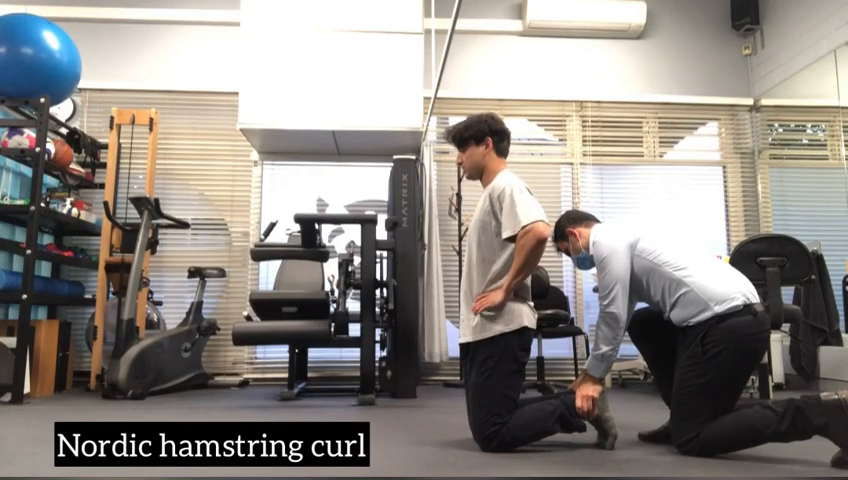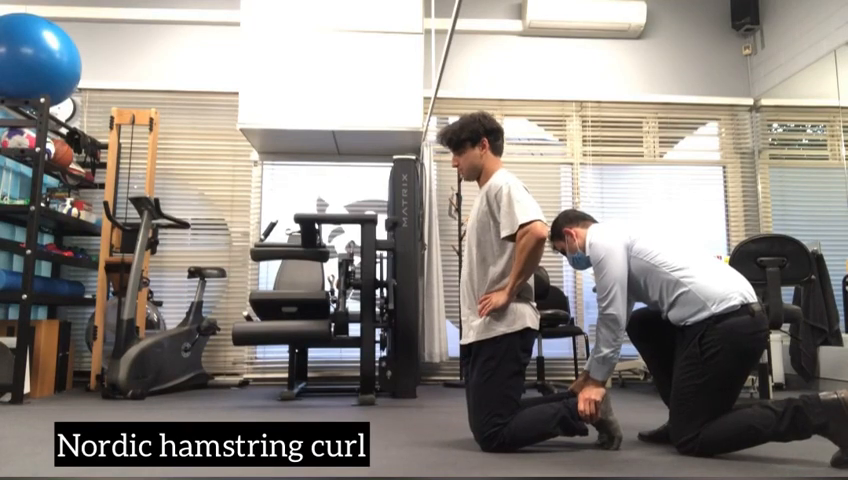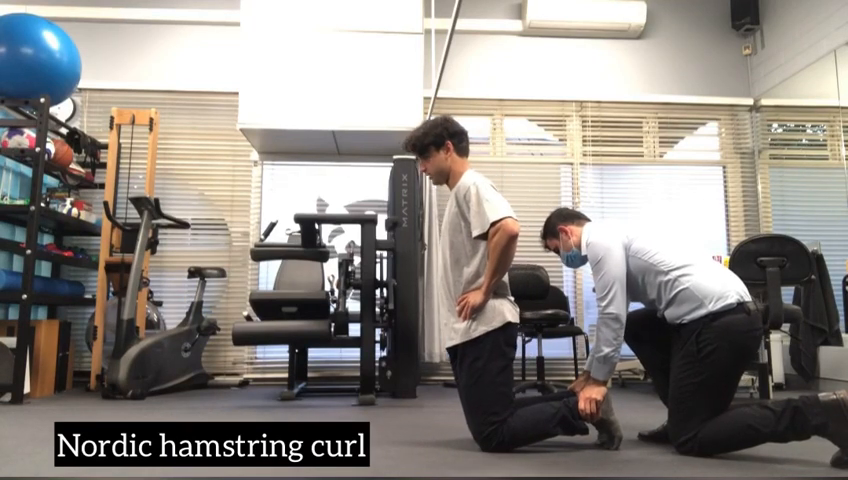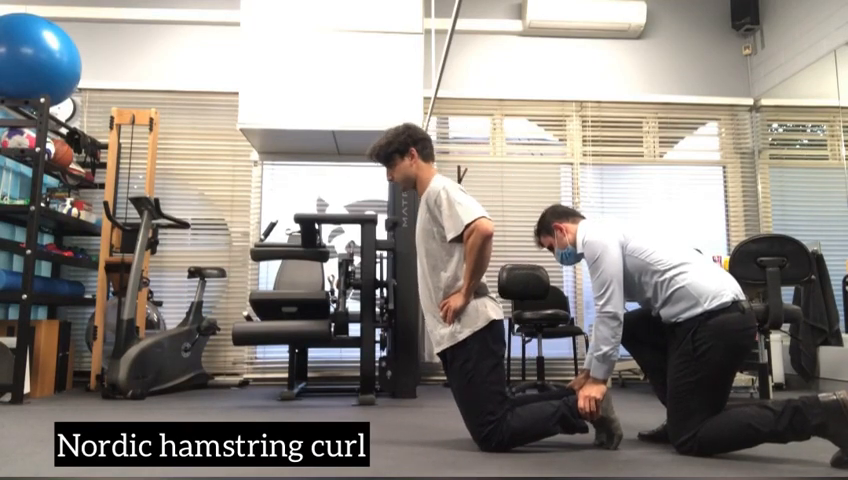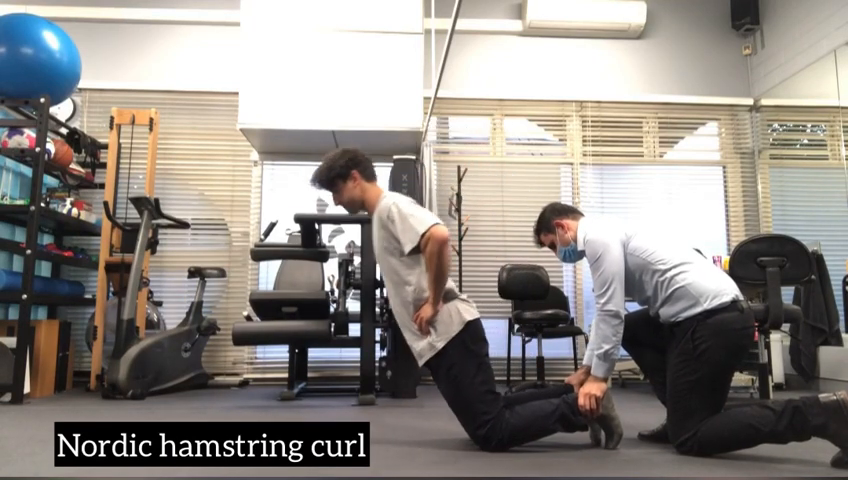
dt=1s
person 1, frame 1
left shoulder: (506, 186)
right shoulder: (491, 192)
left elbow: (538, 233)
left wrist: (506, 289)
left hip: (500, 327)
right hip: (483, 327)
left knee: (492, 434)
right knee: (488, 424)
left ankle: (580, 404)
right ankle: (577, 401)
person 1, frame 2
left shoulder: (502, 185)
right shoulder: (487, 192)
left elbow: (537, 232)
left wrist: (509, 291)
left hip: (502, 327)
right hip: (483, 329)
left knee: (493, 434)
right knee: (489, 423)
right ankle: (579, 402)
person 1, frame 3
left shoulder: (471, 186)
right shoulder: (459, 193)
left elbow: (508, 229)
left wrist: (486, 290)
left hip: (484, 325)
right hip: (468, 328)
left knee: (493, 434)
right knee: (491, 422)
right ankle: (577, 402)
person 1, frame 4
left shoulder: (440, 190)
right shoulder: (430, 197)
left elbow: (483, 230)
left wrist: (465, 293)
left hip: (470, 327)
right hip: (457, 330)
left knee: (493, 433)
right knee: (492, 419)
right ankle: (577, 400)
person 1, frame 5
left shoulder: (391, 207)
right shoulder: (382, 216)
left elbow: (439, 237)
left wrist: (434, 303)
left hip: (448, 332)
right hip: (440, 336)
left knee: (492, 432)
right knee: (490, 419)
left ankle: (580, 404)
right ankle: (577, 397)
person 2, frame 1
left shoulder: (607, 239)
right shoulder: (622, 240)
left elbow: (612, 316)
right elbow: (621, 317)
left wrist: (594, 378)
right wrist: (588, 373)
left hip: (728, 325)
right hip: (733, 316)
left knee: (690, 438)
right knee: (642, 324)
left ankle: (822, 413)
right ankle: (684, 416)
person 2, frame 2
left shoulder: (602, 240)
right shoulder: (617, 239)
left elbow: (612, 317)
right elbow: (618, 317)
left wrist: (596, 380)
right wrist: (589, 372)
left hip: (726, 324)
right hip: (731, 315)
left knee: (690, 438)
right knee: (639, 324)
left ankle: (823, 411)
right ankle: (683, 417)
person 2, frame 3
left shoulder: (600, 239)
right shoulder: (611, 239)
left elbow: (612, 315)
right elbow: (616, 317)
left wrist: (597, 380)
right wrist: (588, 372)
left hip: (721, 324)
right hip: (722, 315)
left knee: (689, 439)
right knee: (634, 327)
left ankle: (823, 413)
right ankle: (683, 416)
person 2, frame 4
left shoulder: (597, 238)
right shoulder: (608, 237)
left elbow: (609, 313)
right elbow: (610, 314)
left wrist: (597, 378)
right wrist: (587, 371)
left hip: (715, 322)
right hip: (718, 313)
left knee: (689, 438)
right knee: (631, 328)
left ankle: (823, 413)
right ankle: (681, 415)
person 2, frame 5
left shoulder: (598, 235)
right shoulder: (608, 236)
left elbow: (611, 311)
right elbow: (607, 311)
left wrist: (598, 376)
right wrist: (586, 367)
left hip: (713, 322)
right hip: (716, 313)
left knee: (689, 438)
right knee: (630, 330)
right ankle: (681, 415)
